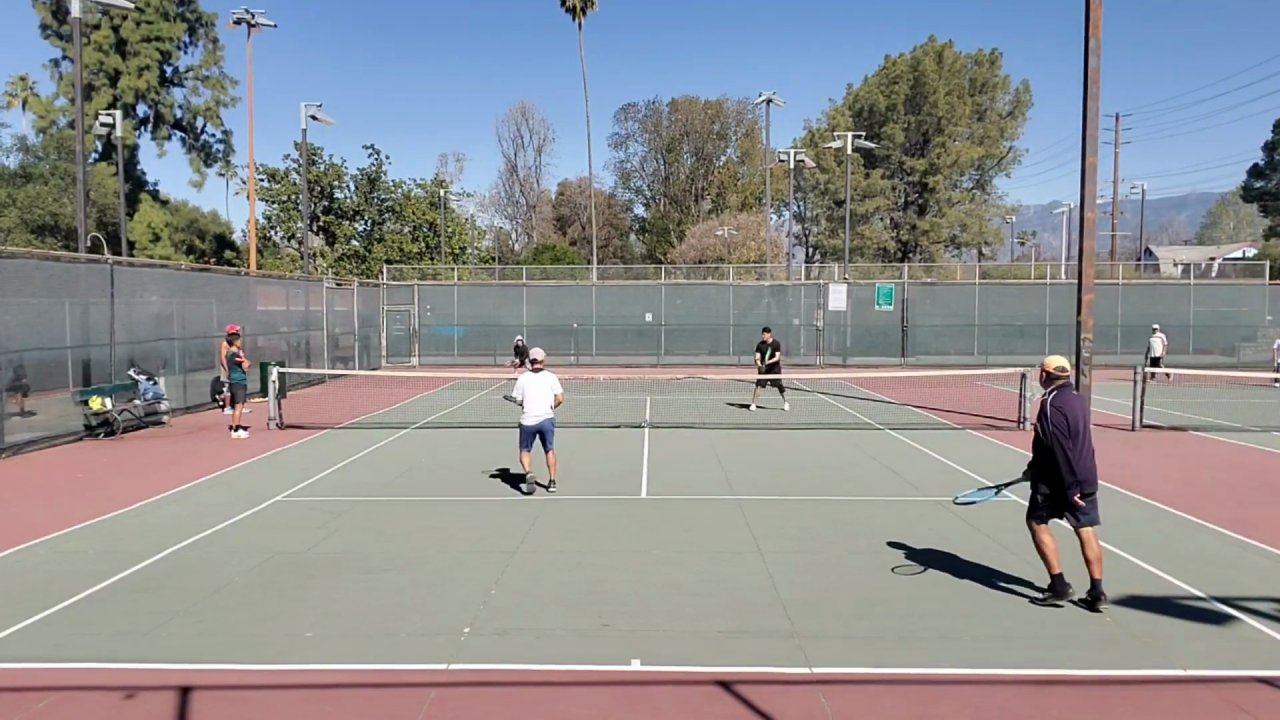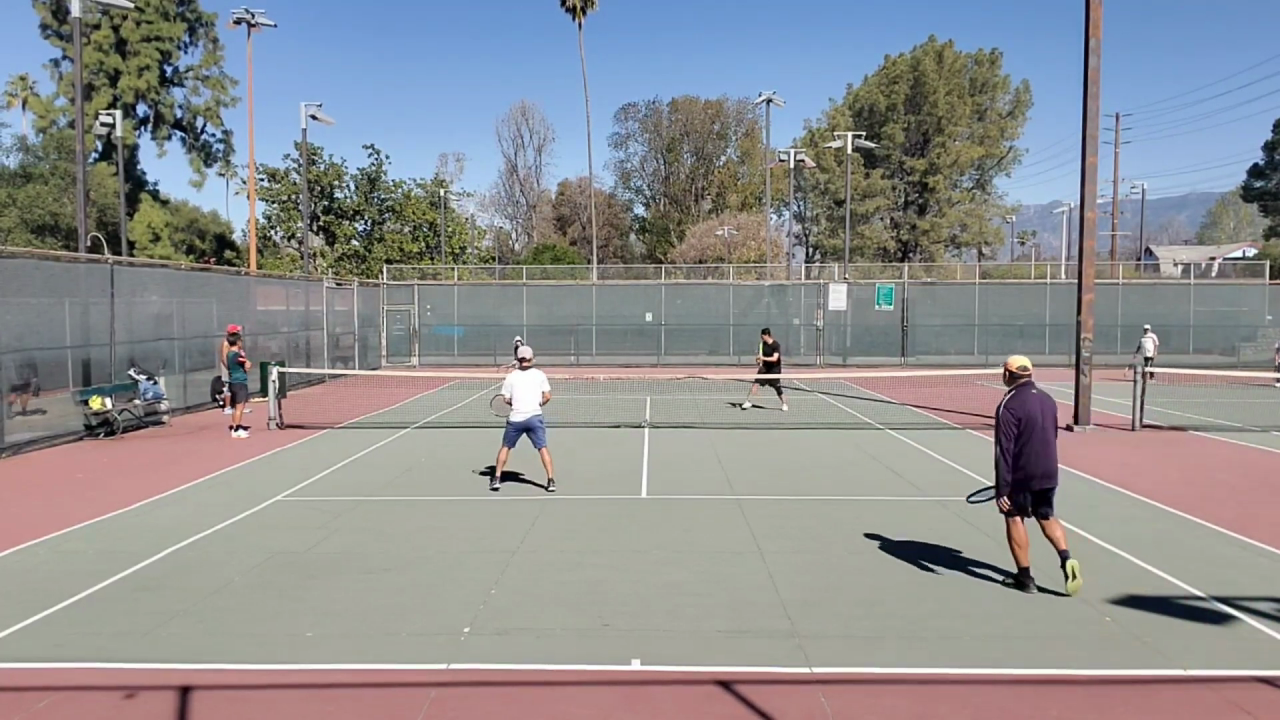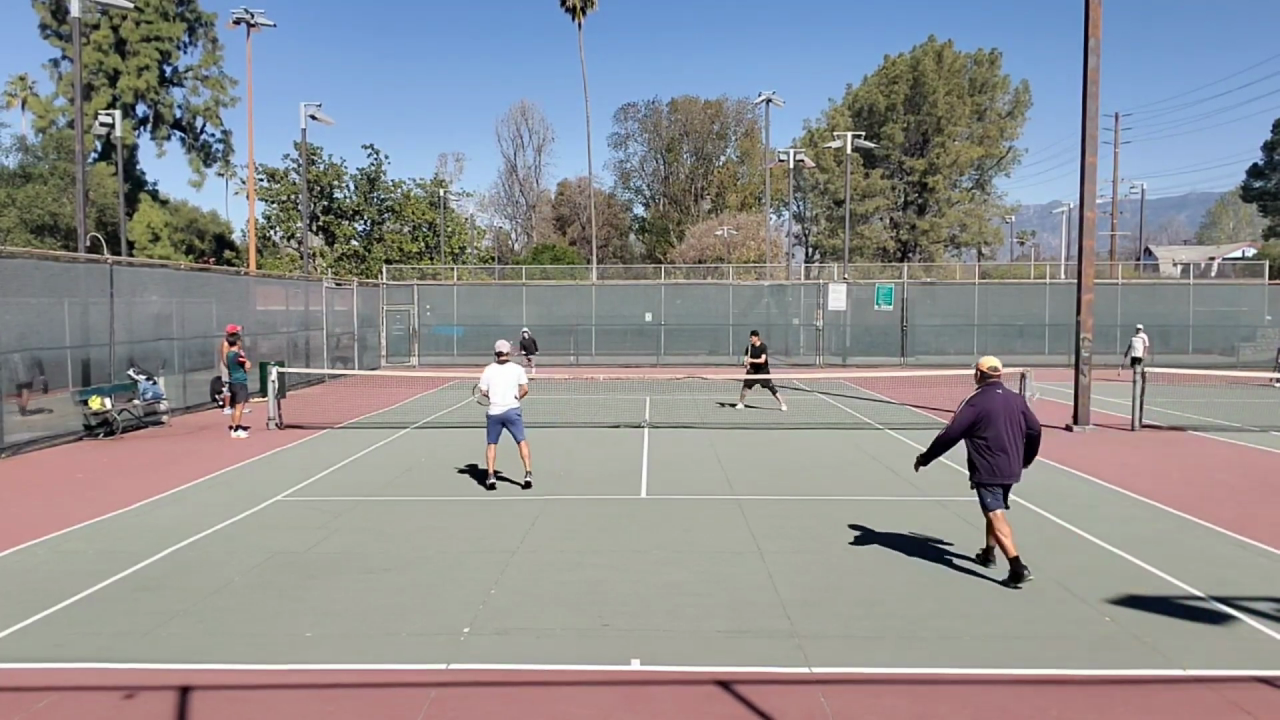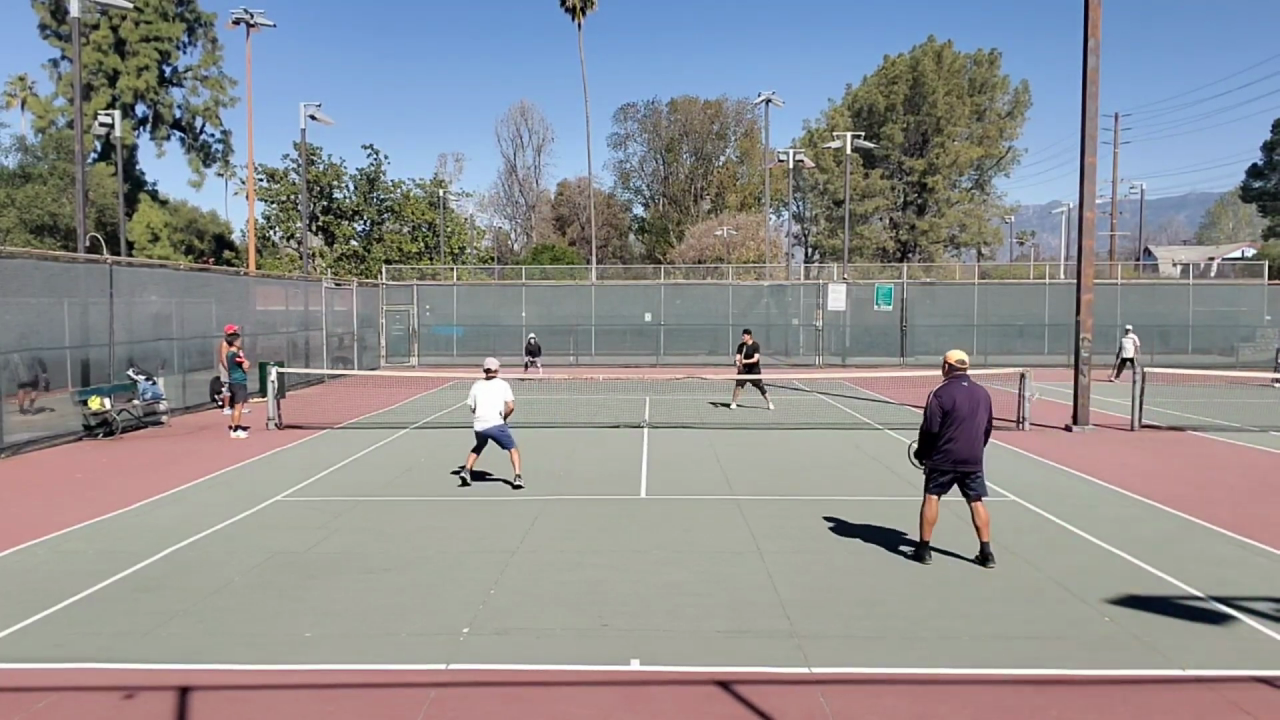
dt=0.3s
person 1, frame 1
left shoulder: (1051, 404)
right shoulder: (1077, 399)
left elbow: (1060, 450)
left wrist: (1069, 488)
right wrist: (1035, 464)
left hip: (1058, 481)
right hip: (1086, 478)
left knee: (1038, 525)
right knee: (1087, 532)
left ankle: (1059, 584)
right ankle: (1097, 593)
person 1, frame 2
left shoulder: (1009, 405)
right shoulder: (1047, 399)
left elbow: (1004, 450)
left wrist: (1002, 487)
left hip: (1021, 476)
right hip: (1048, 472)
left knee: (1014, 520)
right knee: (1047, 519)
left ankle: (1024, 578)
right ankle: (1066, 560)
person 1, frame 3
left shoulder: (974, 403)
right shoulder: (1018, 400)
left elbow: (950, 436)
right elbow: (1034, 432)
left wrist: (925, 457)
right wrist: (1025, 460)
left hip: (986, 471)
right hip: (1010, 469)
left knee: (994, 516)
right knee: (997, 509)
left ankle: (1018, 567)
right ankle: (989, 554)
person 1, frame 4
left shoulder: (941, 393)
right shoulder: (982, 393)
left elbow: (930, 429)
right elbow: (987, 428)
left wrist: (921, 453)
left hip: (944, 458)
right hip: (973, 459)
left knee: (931, 498)
right knee: (976, 502)
left ankle: (923, 549)
right ankle: (986, 552)
